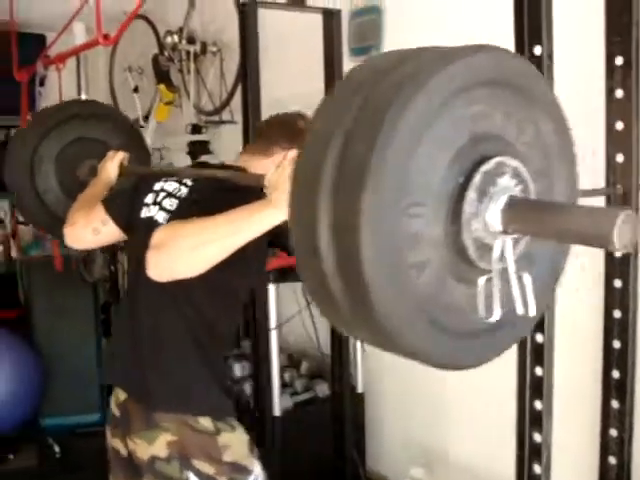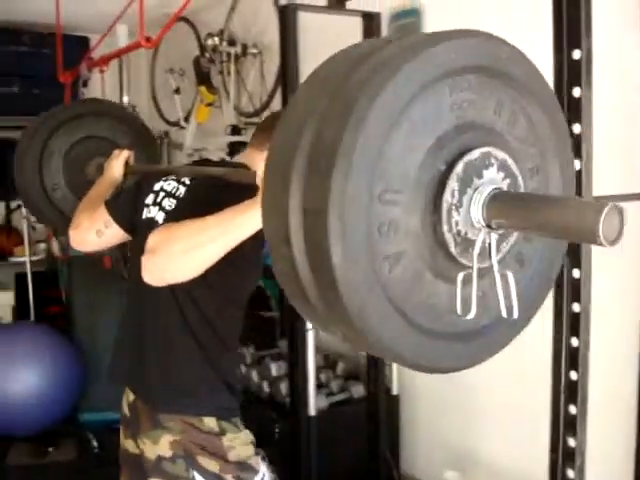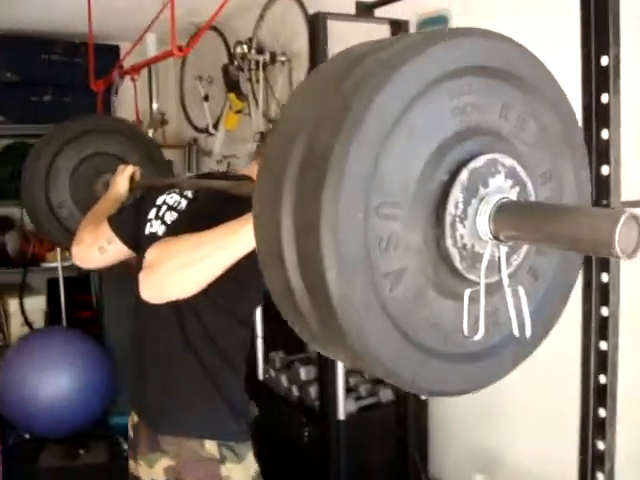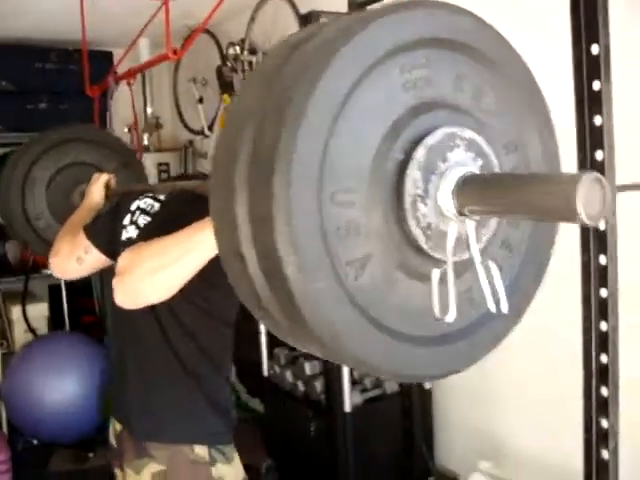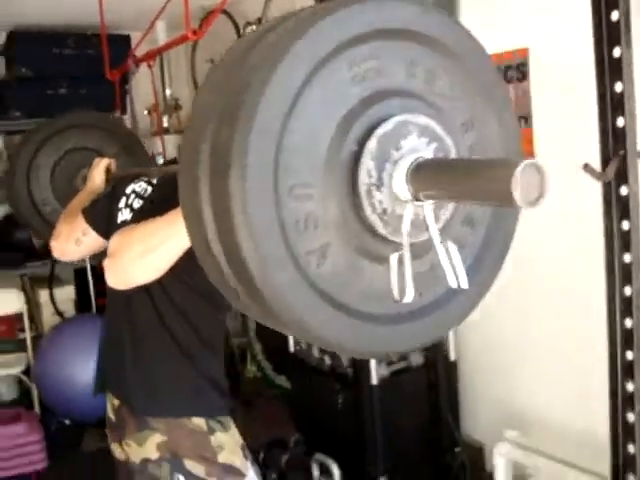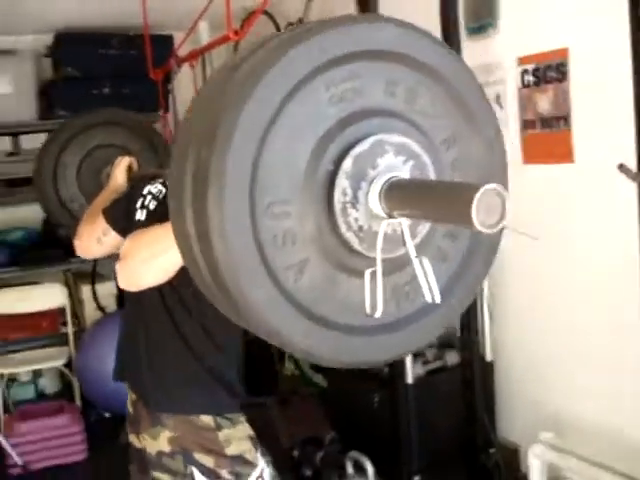
dt=0.2s
person 1, frame 1
left shoulder: (165, 182)
right shoulder: (241, 199)
left elbow: (78, 231)
right elbow: (166, 258)
left wrist: (104, 179)
right wrist: (274, 207)
left hip: (129, 401)
right hip: (184, 419)
person 1, frame 2
left shoulder: (169, 180)
right shoulder: (239, 198)
left elbow: (83, 233)
right elbow: (161, 263)
left wrist: (110, 177)
right wrist: (263, 207)
left hip: (141, 403)
right hip: (190, 420)
person 1, frame 3
left shoulder: (173, 195)
right shoulder: (242, 210)
left elbow: (86, 249)
right elbow: (159, 280)
left wrist: (116, 193)
left hip: (150, 421)
right hip: (196, 440)
person 1, frame 4
left shoulder: (146, 200)
right shoulder: (211, 209)
left elbow: (64, 260)
right elbow: (134, 284)
left wrist: (92, 202)
left hip: (132, 427)
right hip: (181, 444)
person 1, frame 5
left shoulder: (142, 185)
left elbow: (64, 242)
right elbow: (125, 266)
left wrist: (93, 187)
left hip: (129, 404)
right hip: (177, 420)
person 1, frame 6
left shoulder: (157, 184)
left elbow: (86, 240)
right elbow: (135, 269)
left wrist: (116, 184)
left hip: (149, 399)
right hip: (192, 416)
